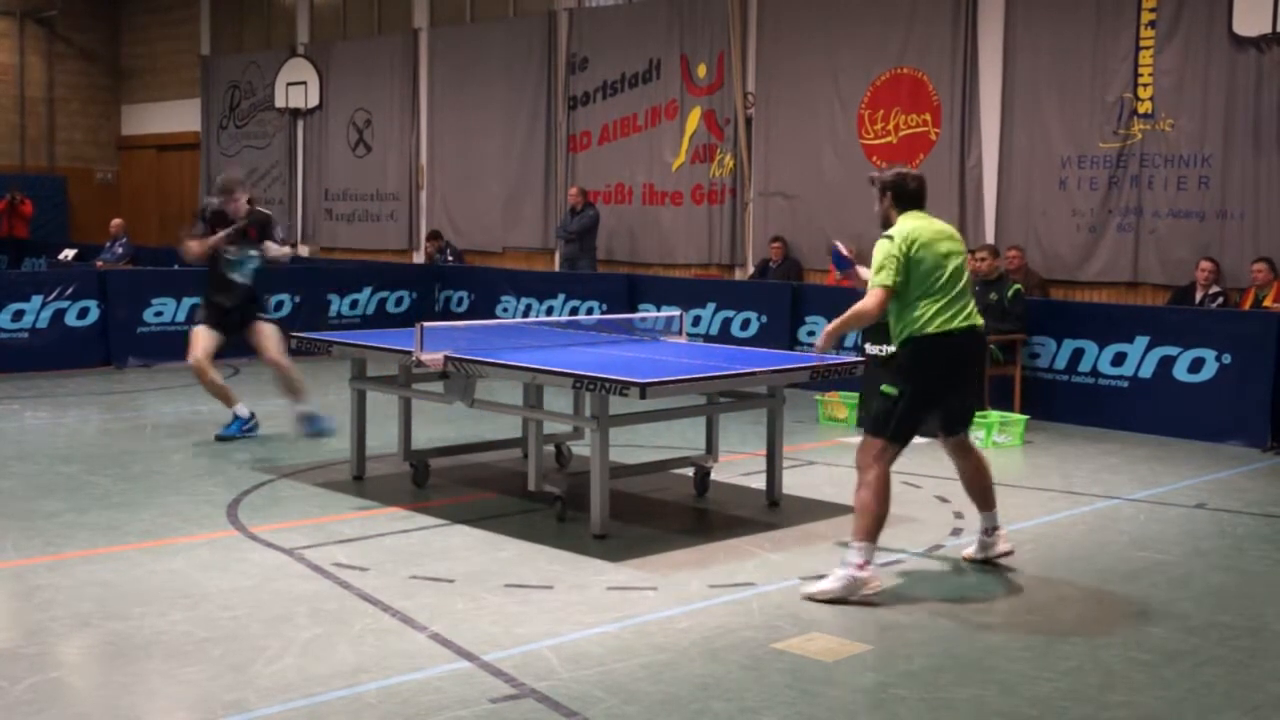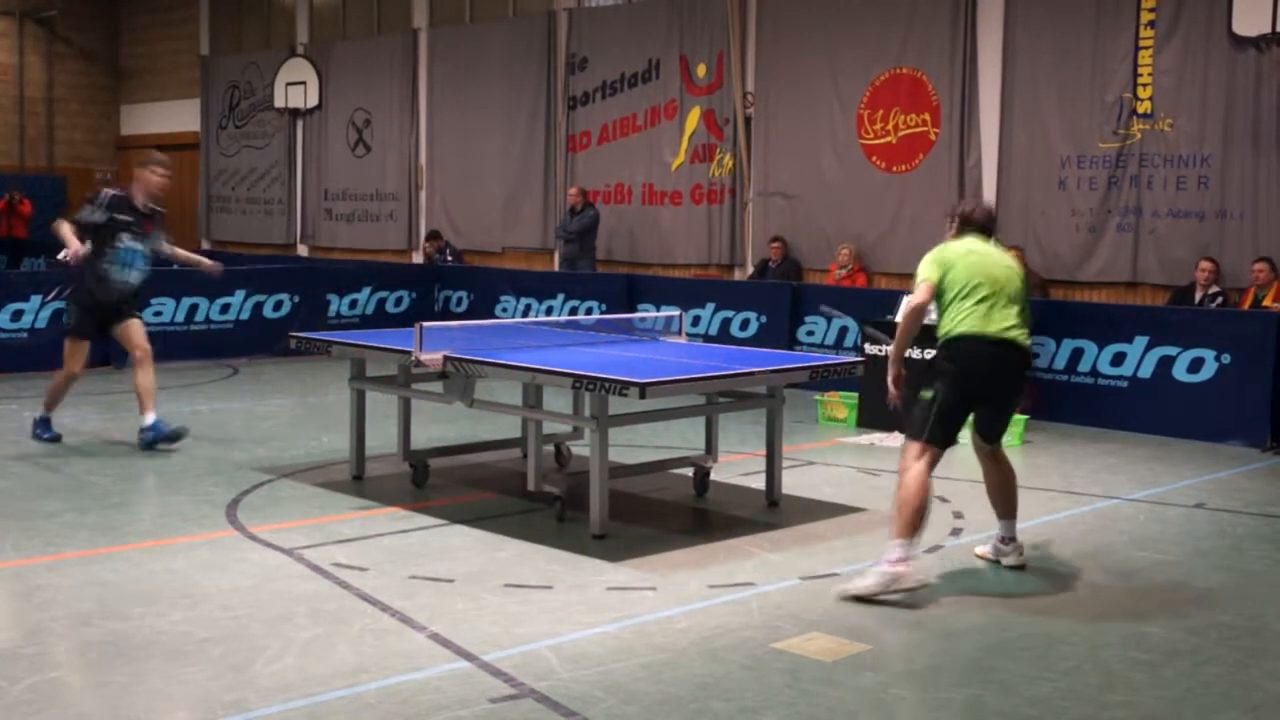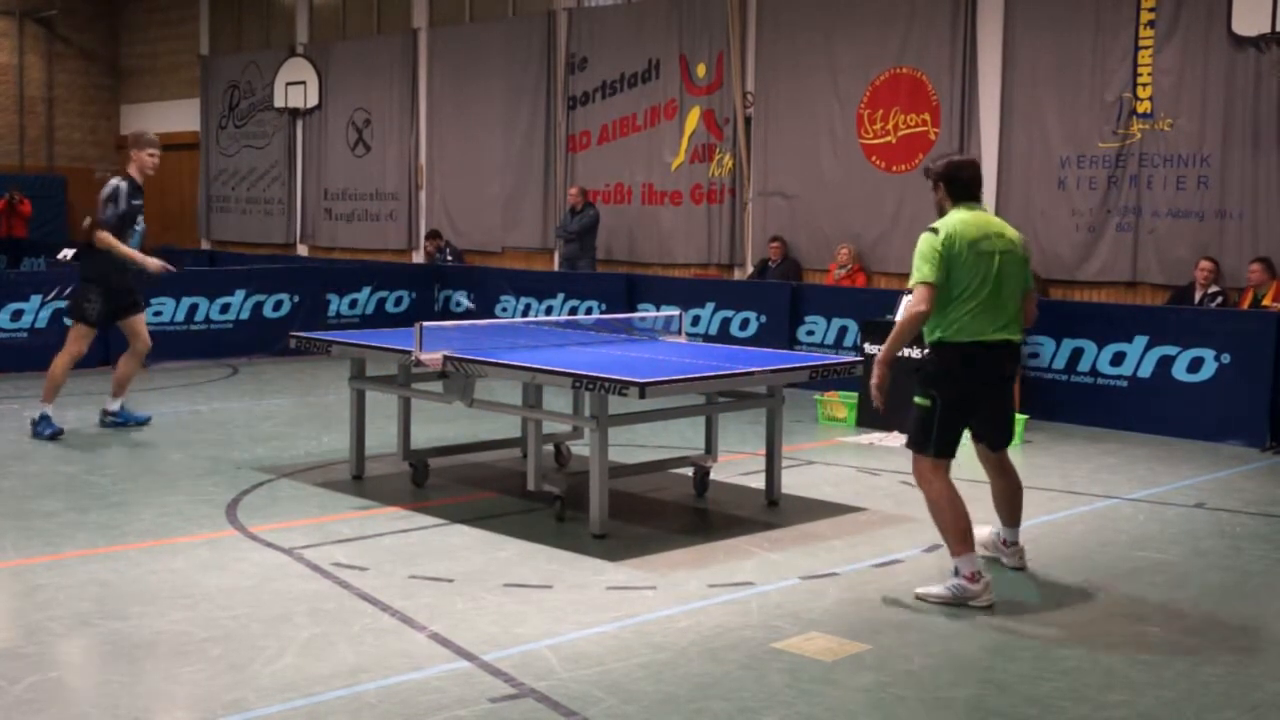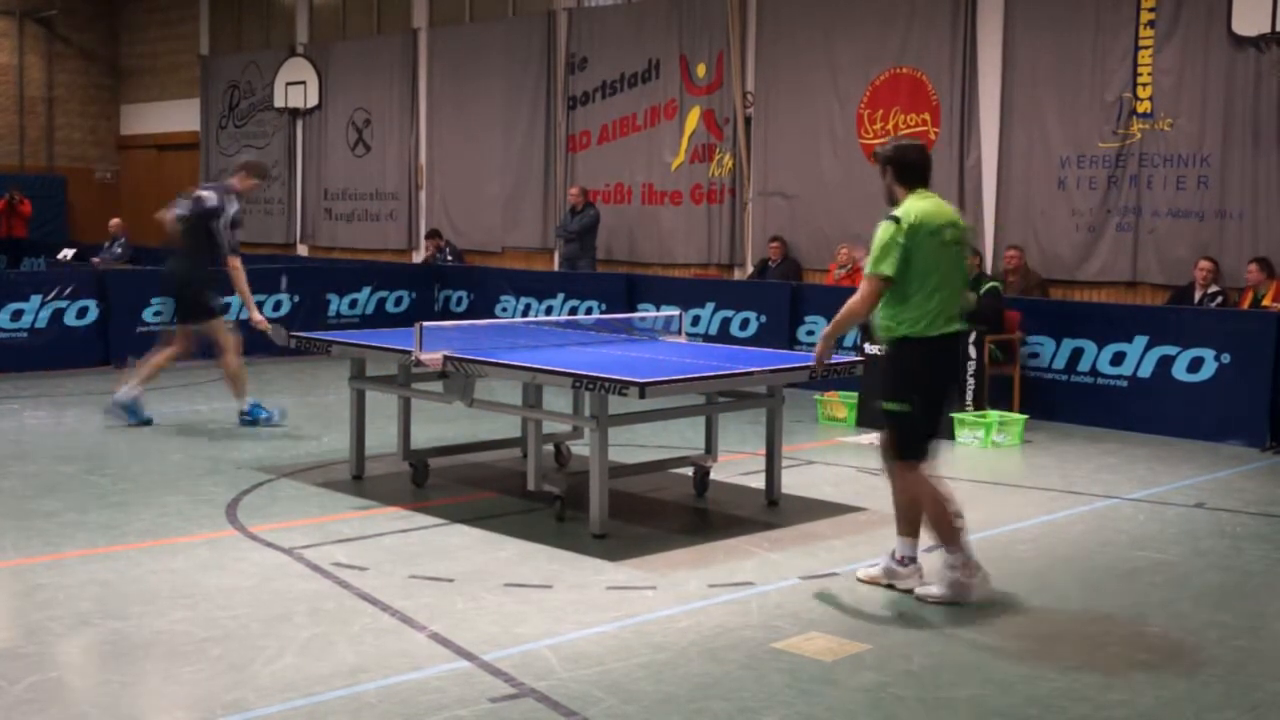
dt=0.5s
person 1, frame 1
left shoulder: (895, 237)
right shoulder: (948, 232)
left elbow: (874, 305)
left wrist: (831, 330)
left hip: (928, 350)
right hip: (969, 345)
left knee: (873, 456)
right knee: (959, 443)
left ankle: (859, 568)
right ankle: (992, 536)
person 1, frame 2
left shoulder: (944, 253)
right shoulder: (1011, 264)
left elbow: (919, 302)
left wrist: (895, 361)
right wrist: (1013, 382)
left hip: (965, 352)
right hip: (1013, 357)
left knee: (917, 457)
right knee: (989, 446)
left ankle: (897, 562)
right ankle: (1008, 542)
person 1, frame 3
left shoulder: (940, 234)
right shoulder: (1010, 236)
left elbow: (920, 309)
right elbow: (1028, 313)
left wrist: (883, 361)
left hip: (954, 358)
right hip: (1002, 357)
left knee: (929, 468)
right knee: (995, 455)
left ankle: (971, 577)
right ankle: (1009, 544)
person 1, frame 4
left shoulder: (899, 222)
right shoulder: (952, 219)
left elbow: (866, 302)
left wrist: (828, 337)
left hip: (915, 352)
right hip: (948, 346)
left knee: (906, 466)
right knee: (898, 454)
left ankle: (964, 569)
right ankle: (904, 562)
person 2, frame 1
left shoulder: (264, 218)
right shoulder: (211, 212)
left elbow: (284, 250)
right elbow: (190, 254)
left wrist: (279, 251)
right wrist: (219, 238)
left hip: (250, 302)
right hip: (217, 302)
left knee: (276, 360)
right knee: (196, 362)
left ankle: (305, 411)
right ankle: (243, 416)
person 2, frame 2
left shoulder: (154, 216)
right shoulder: (110, 199)
left elbow: (160, 248)
right elbow: (64, 224)
left wrist: (200, 261)
right wrist: (73, 242)
left hip: (122, 300)
right hip: (87, 295)
left knee: (142, 352)
right knee: (72, 370)
left ankle: (150, 425)
right ankle: (43, 419)
person 2, frame 3
left shoulder: (134, 191)
right shoulder: (118, 188)
left elbow: (89, 223)
right elbow: (99, 234)
right wrist: (141, 259)
left hip: (120, 281)
right hip: (99, 280)
left knee: (141, 345)
right knee: (75, 350)
left ankle: (113, 409)
right ankle: (42, 416)
person 2, frame 4
left shoulder: (205, 193)
right shoulder: (228, 208)
left elbow: (169, 217)
right elbow: (233, 264)
right wrist: (252, 309)
left hip: (180, 276)
right hip: (193, 281)
left knee: (181, 345)
right knee: (230, 343)
left ankle: (127, 396)
right ankle: (247, 408)
